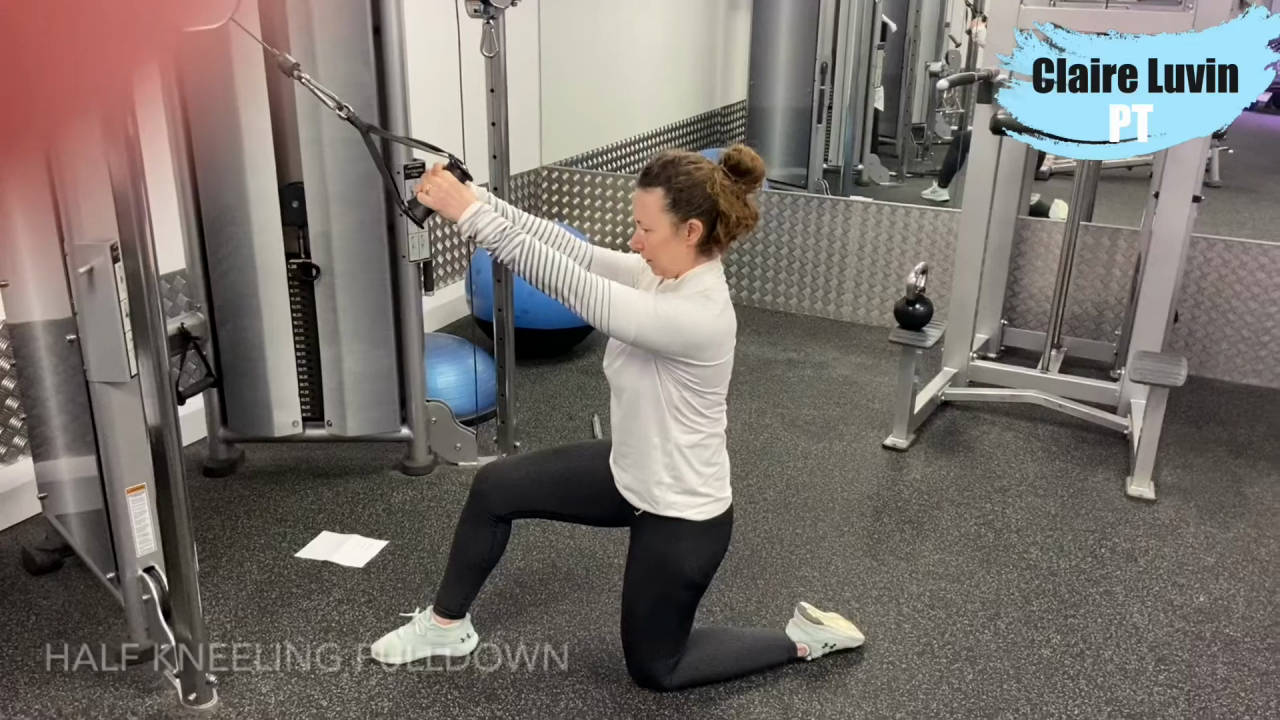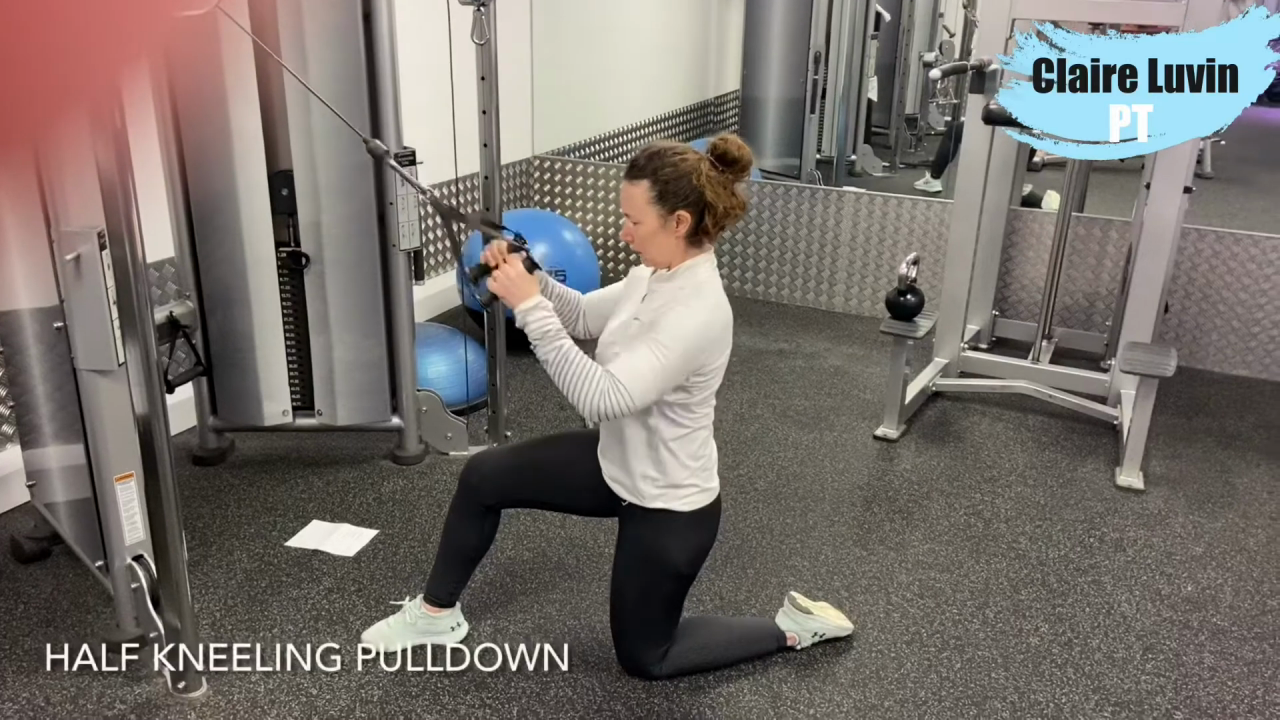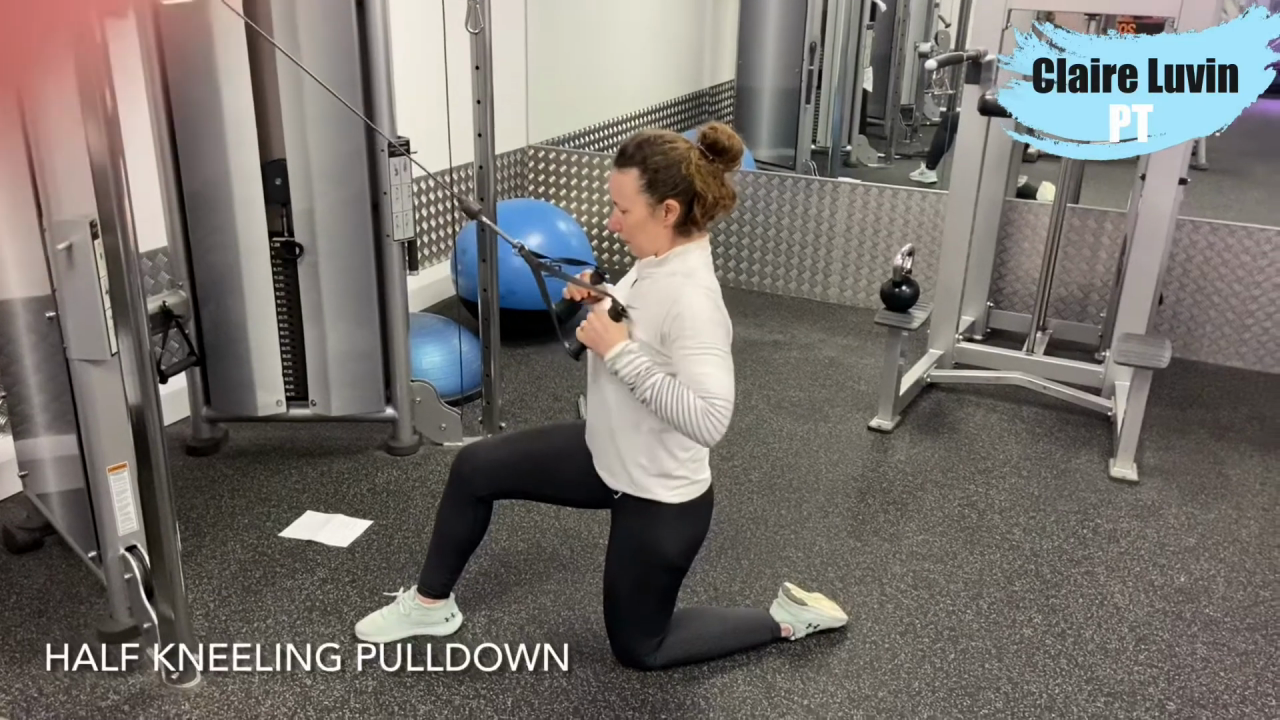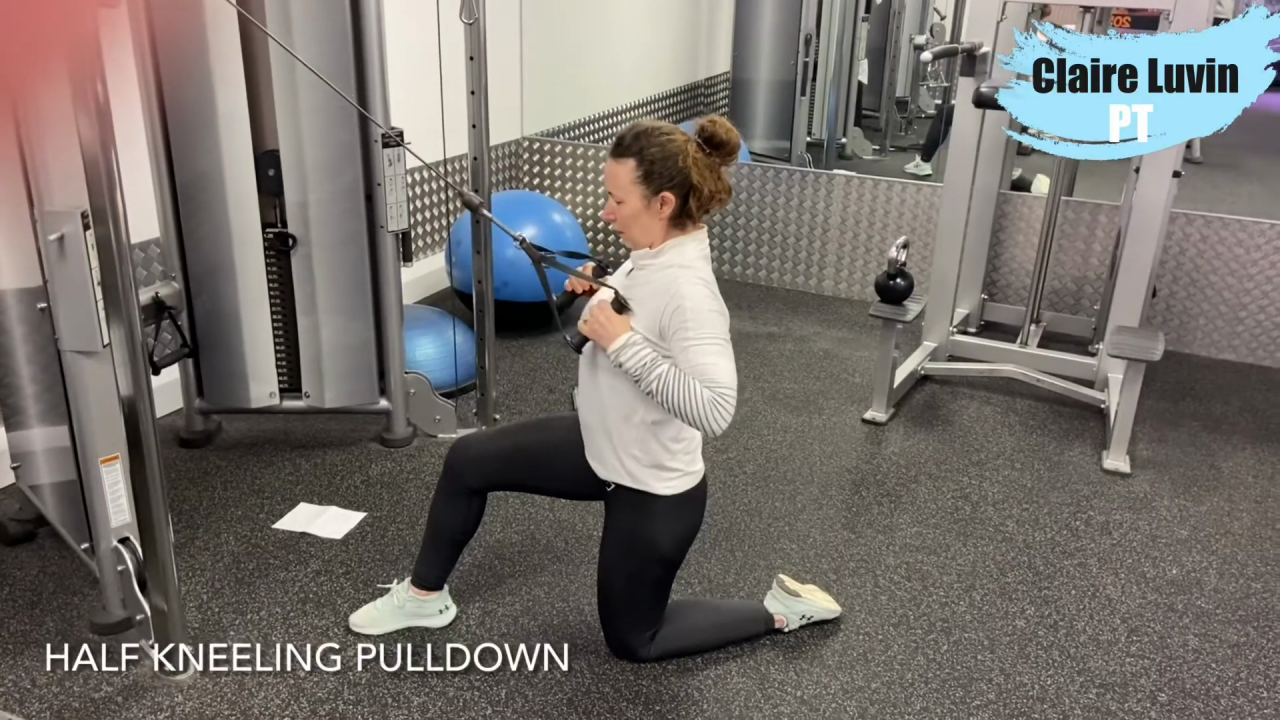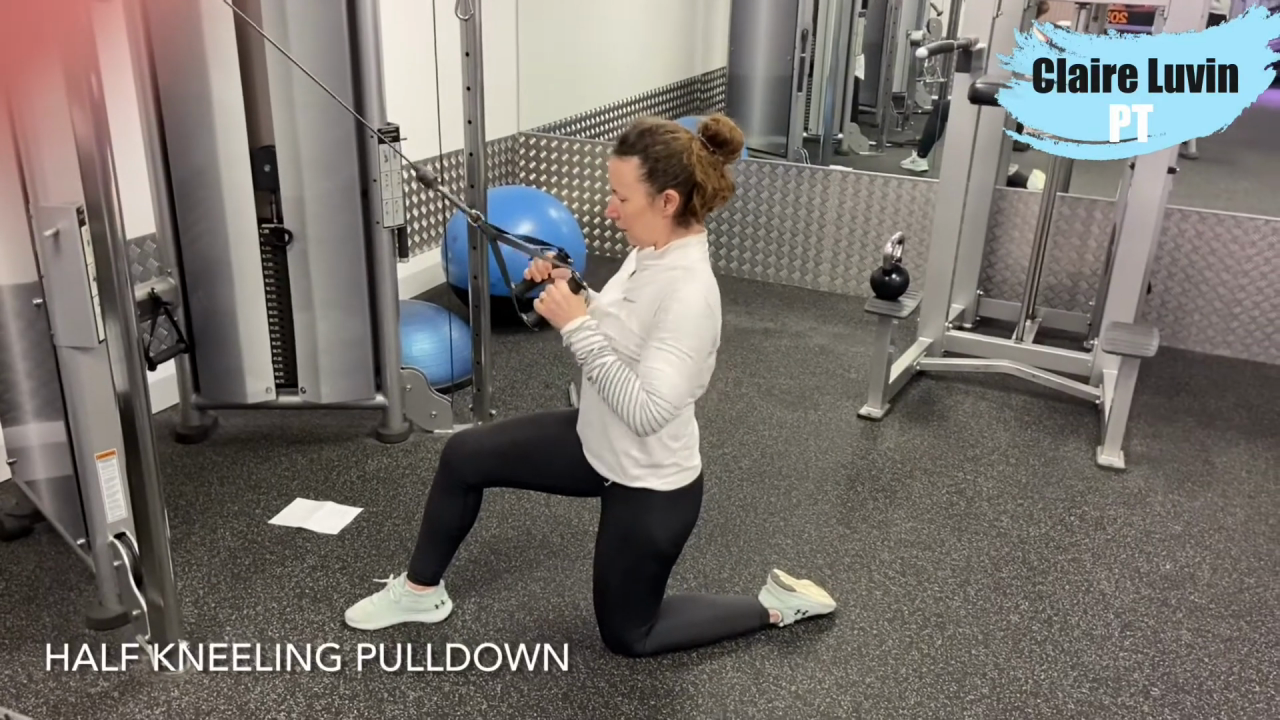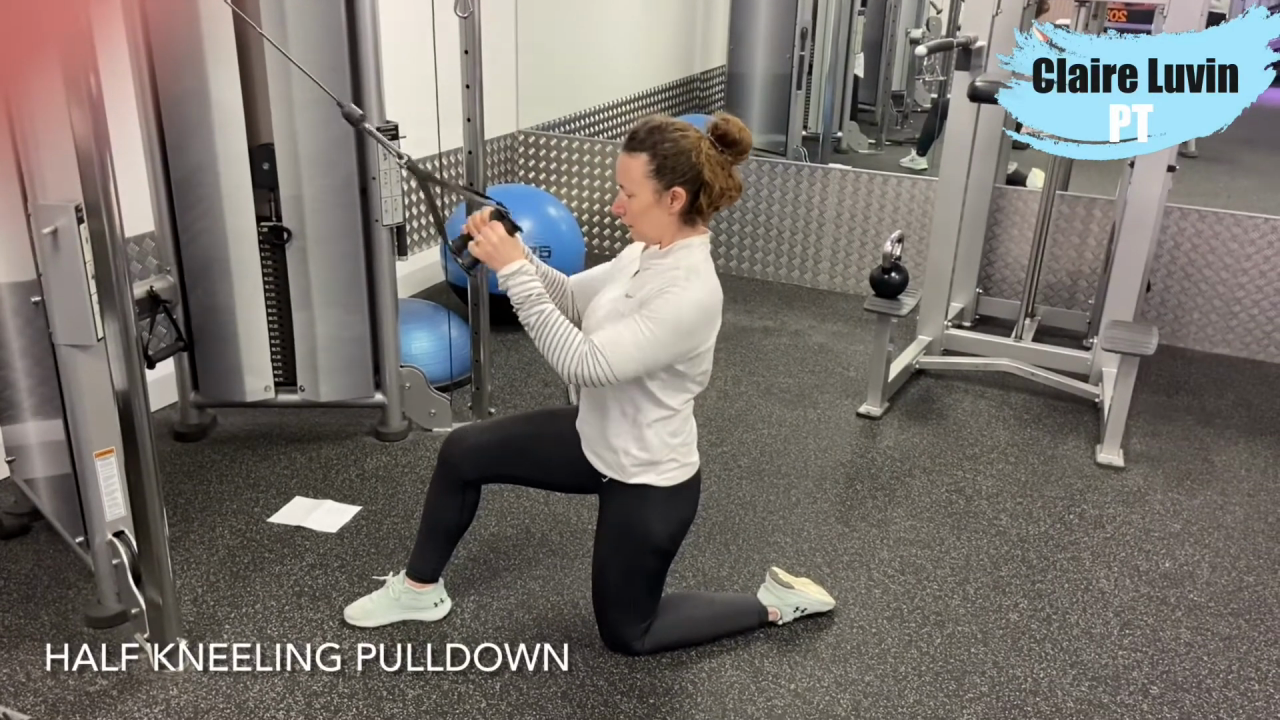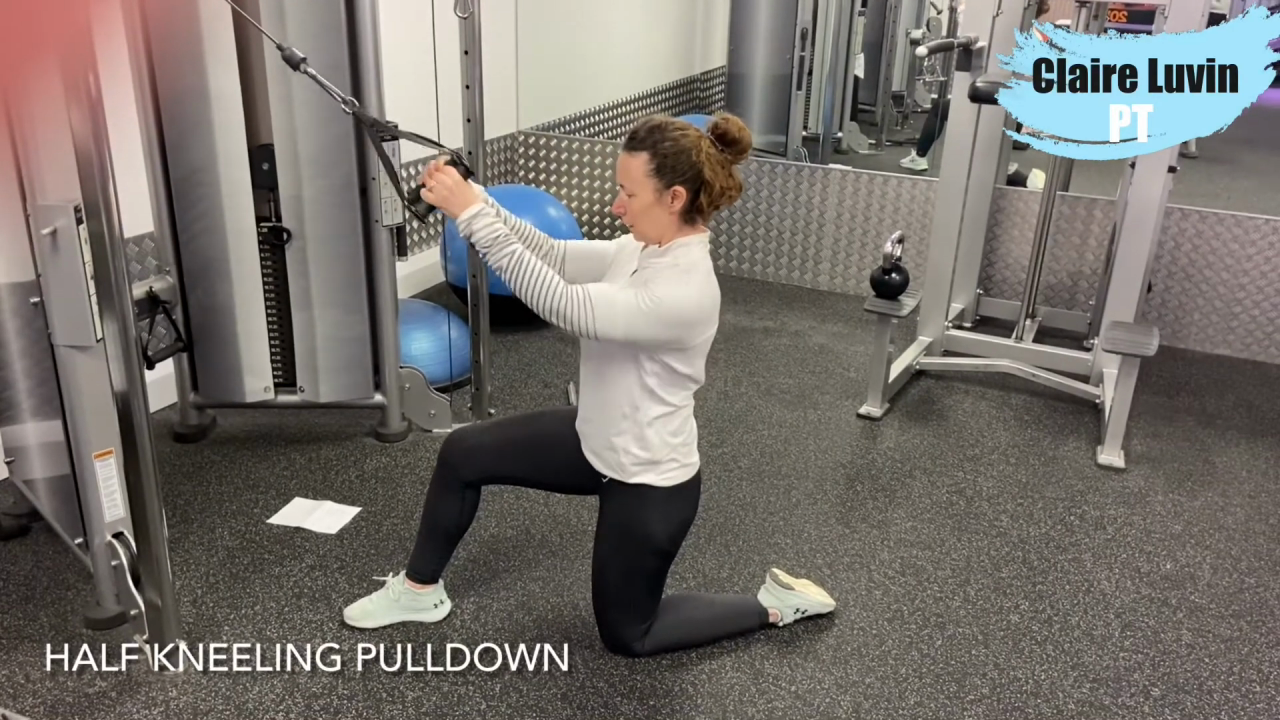
dt=0.5s
person 1, frame 1
left shoulder: (699, 314)
right shoulder: (668, 272)
left elbow: (575, 287)
right elbow: (572, 250)
left wrist: (473, 216)
right wrist: (476, 197)
left hip: (682, 515)
right hip: (631, 471)
left knee: (654, 667)
right knee: (495, 487)
left ankle: (805, 637)
right ankle: (446, 624)
person 1, frame 2
left shoulder: (697, 312)
right shoulder: (663, 270)
left elbow: (600, 401)
right elbow: (591, 315)
left wrist: (532, 310)
right wrist: (532, 281)
left hip: (669, 503)
right hip: (619, 463)
left knee: (643, 655)
right knee: (483, 477)
left ankle: (794, 626)
right ankle: (437, 613)
person 1, frame 3
left shoulder: (692, 297)
right shoulder: (660, 262)
left elbow: (707, 420)
left wrist: (619, 352)
right wrist: (602, 302)
left hip: (661, 496)
right hip: (609, 454)
left knee: (637, 646)
right knee: (474, 468)
left ankle: (789, 618)
right ankle: (430, 605)
person 1, frame 4
left shoulder: (688, 289)
right shoulder: (655, 253)
left elbow: (713, 411)
left wrist: (622, 342)
right wrist: (600, 293)
left hip: (655, 488)
right hip: (602, 446)
left knee: (632, 638)
right knee: (468, 461)
left ankle: (783, 611)
right ankle: (425, 596)
person 1, frame 5
left shoulder: (688, 293)
right shoulder: (652, 255)
left elbow: (646, 412)
left wrist: (576, 326)
right wrist: (572, 293)
left hip: (651, 485)
right hip: (600, 443)
left knee: (627, 633)
right knee: (465, 456)
left ankle: (777, 604)
right ankle: (420, 591)
person 1, frame 6
left shoulder: (690, 294)
right shoulder: (651, 251)
left elbow: (579, 361)
right elbow: (573, 298)
left wrist: (510, 270)
right wrist: (514, 254)
left hip: (649, 481)
right hip: (599, 437)
left knee: (625, 632)
right knee: (462, 452)
left ankle: (776, 604)
right ankle: (419, 589)
person 1, frame 7
left shoulder: (685, 290)
right shoulder: (649, 247)
left elbow: (561, 304)
right elbow: (556, 257)
left wrist: (473, 217)
right wrist: (477, 201)
left hip: (650, 483)
right hip: (599, 439)
left knee: (626, 633)
right knee: (464, 452)
left ankle: (775, 603)
right ankle: (419, 590)
